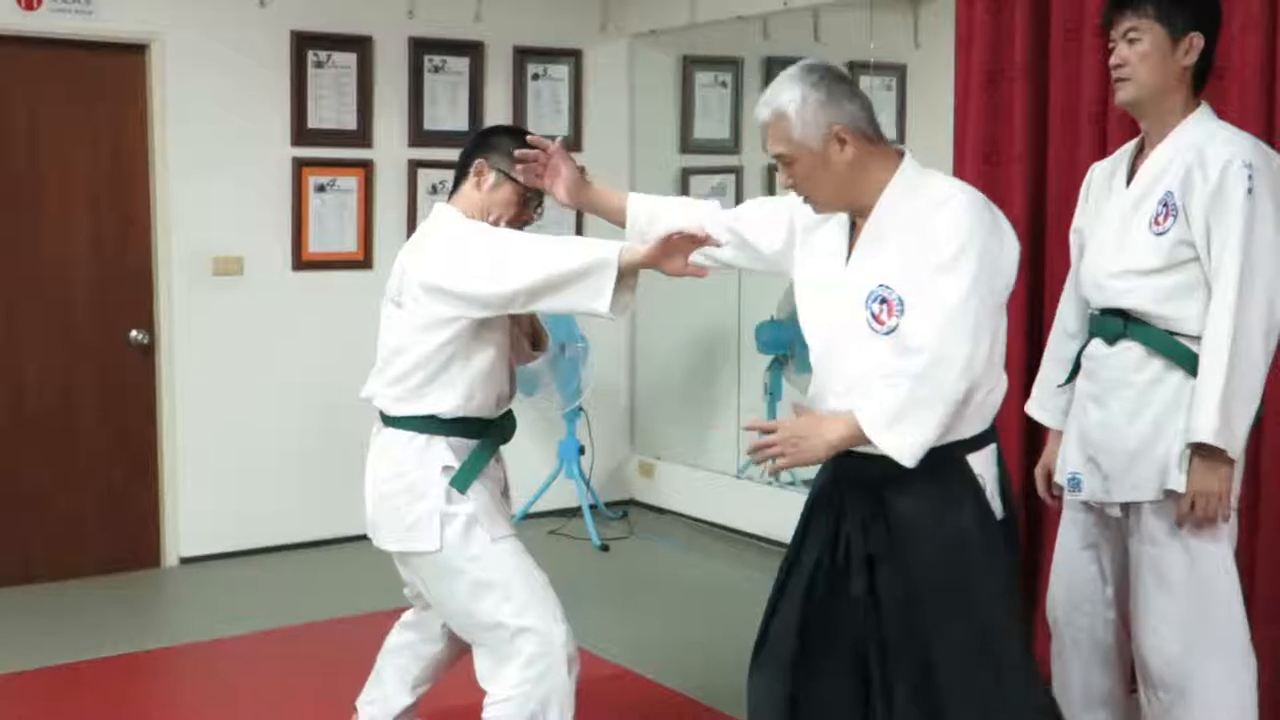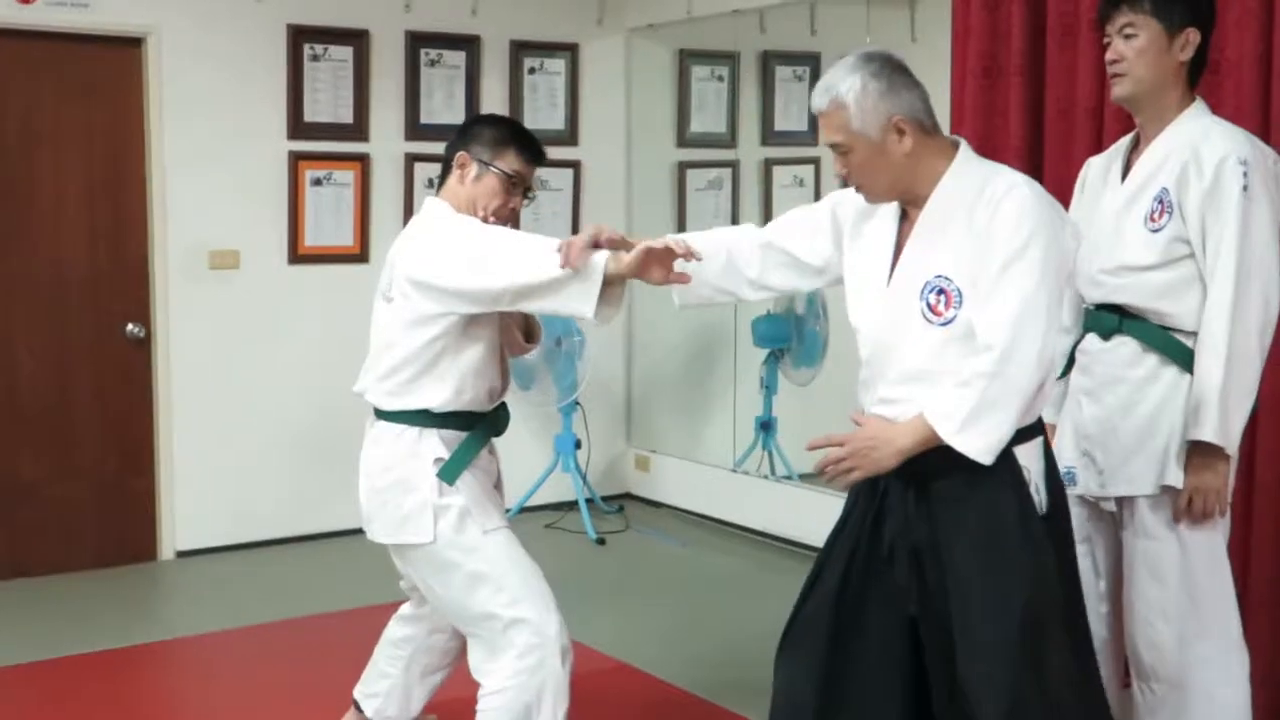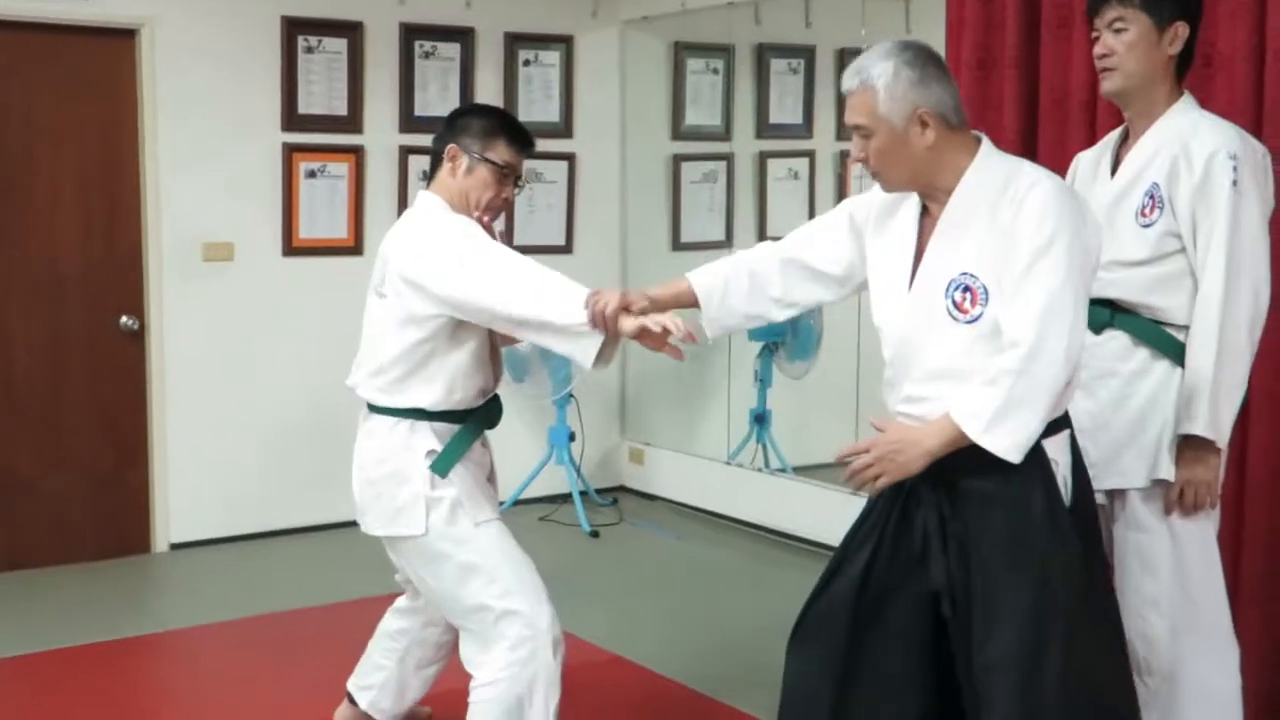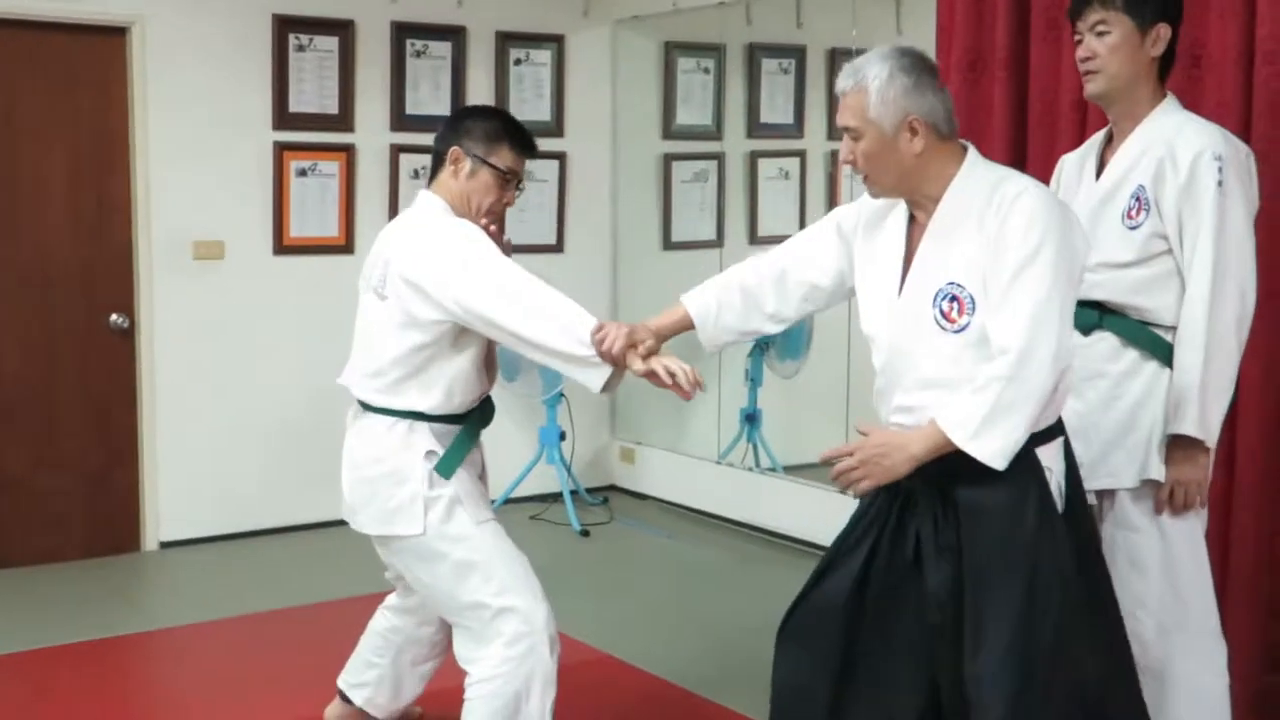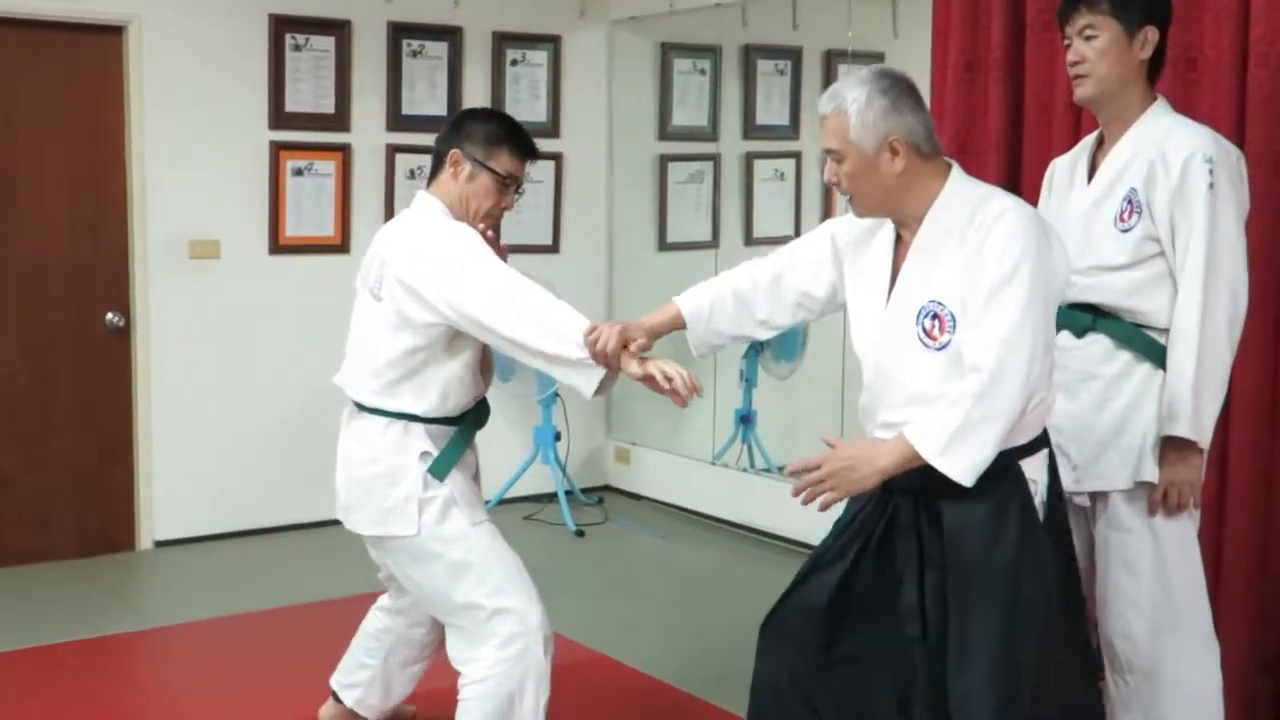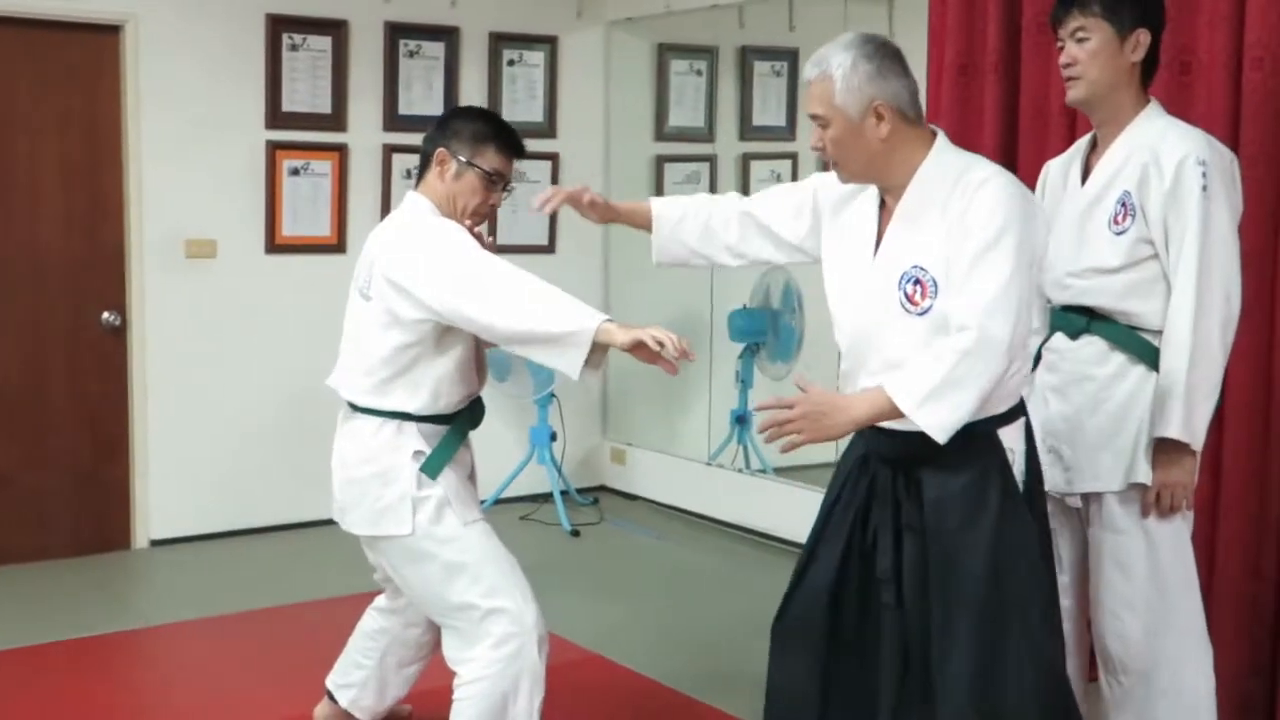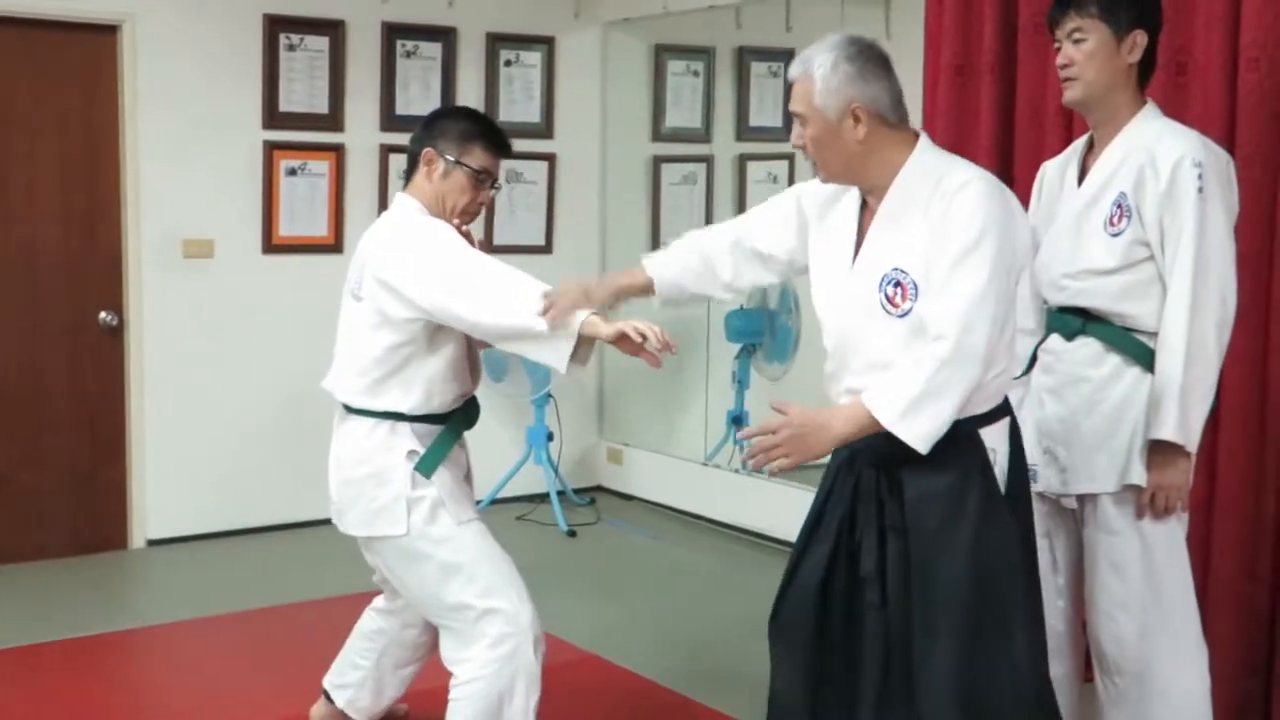
dt=0.2s
person 1, frame 1
right shoulder: (1104, 174)
left wrist: (1214, 446)
right wrist: (1056, 426)
left hip: (1173, 416)
right hip: (1099, 411)
left knee: (1184, 634)
right knee: (1078, 615)
person 1, frame 2
right shoulder: (1099, 170)
left wrist: (1211, 442)
right wrist: (1052, 415)
left hip: (1168, 410)
right hip: (1092, 405)
left knee: (1176, 625)
right knee: (1075, 608)
person 1, frame 3
left shoulder: (1216, 151)
right shoulder: (1089, 164)
left wrist: (1203, 434)
left hip: (1159, 403)
right hip: (1083, 398)
left knee: (1169, 618)
person 1, frame 4
left shoulder: (1201, 153)
right shoulder: (1073, 166)
left elbow: (1219, 298)
left wrist: (1192, 434)
left hip: (1145, 403)
right hip: (1069, 399)
left knee: (1159, 614)
person 1, frame 5
left shoulder: (1191, 155)
right shoulder: (1064, 169)
left elbow: (1212, 300)
left wrist: (1185, 436)
left hip: (1139, 405)
right hip: (1060, 401)
left knee: (1149, 617)
person 1, frame 6
left shoulder: (1185, 158)
right shoulder: (1059, 171)
left elbow: (1205, 303)
left wrist: (1179, 438)
left hip: (1132, 409)
right hip: (1054, 402)
left knee: (1142, 621)
person 1, frame 7
left shoulder: (1182, 160)
right shoulder: (1056, 172)
left elbow: (1201, 303)
left wrist: (1173, 440)
right wrist: (1010, 416)
left hip: (1128, 409)
right hip: (1051, 403)
left knee: (1138, 622)
right knee: (1034, 605)
person 2, frame 1
left shoulder: (958, 218)
right shoulder: (815, 219)
left elbow: (945, 368)
right elbow: (713, 228)
left wrist: (834, 433)
right wrist: (586, 195)
left hip: (941, 492)
right hip: (853, 487)
person 2, frame 2
left shoulder: (1014, 210)
right shoulder: (860, 211)
left elbow: (1013, 363)
right elbow: (757, 253)
left wrist: (904, 438)
left hip: (991, 487)
right hip: (901, 484)
right knee: (832, 656)
person 2, frame 3
left shoulder: (1037, 205)
right shoulder: (881, 209)
left elbow: (1039, 359)
right elbow: (780, 269)
left wrist: (931, 439)
right wrist: (653, 299)
left hip: (1015, 484)
right hip: (922, 481)
right knee: (846, 651)
person 2, frame 4
left shoulder: (1024, 213)
right shoulder: (870, 219)
left elbow: (1026, 367)
right elbow: (773, 281)
left wrist: (914, 444)
right wrist: (651, 329)
left hip: (1008, 490)
right hip: (914, 486)
right knee: (828, 647)
person 2, frame 5
left shoulder: (1006, 231)
right shoulder: (859, 234)
left elbow: (997, 386)
right elbow: (767, 287)
left wrist: (882, 458)
right wrist: (645, 327)
left hip: (992, 503)
right hip: (901, 496)
right knee: (807, 647)
person 2, frame 6
left shoulder: (990, 199)
right shoulder: (841, 197)
left elbow: (979, 346)
right elbow: (739, 220)
left wrist: (855, 409)
right wrist: (615, 212)
left hip: (970, 473)
right hip: (880, 465)
right knee: (823, 638)
person 2, frame 7
left shoulder: (970, 201)
right shoulder: (827, 201)
left elbow: (954, 354)
right elbow: (733, 251)
left wrist: (835, 425)
right wrist: (614, 286)
left hip: (955, 470)
right hip: (868, 466)
right knee: (821, 637)
person 3, frame 1
left shoulder: (453, 250)
right shoulder: (451, 248)
left elbow: (525, 347)
right elbow: (532, 264)
left wrist: (518, 310)
right wrist: (641, 255)
left hip: (430, 470)
right hip: (435, 479)
left knee: (444, 611)
right knee: (536, 644)
person 3, frame 2
left shoulder: (450, 246)
right shoulder: (439, 242)
left elbow: (518, 336)
right elbow: (521, 263)
left wrist: (516, 308)
right wrist: (622, 263)
left hip: (425, 464)
right hip: (429, 472)
left knee: (441, 604)
right knee: (529, 635)
person 3, frame 3
left shoulder: (436, 237)
right shoulder: (433, 238)
left elbow: (507, 321)
right elbow: (517, 286)
right wrist: (617, 318)
left hip: (419, 456)
right hip: (423, 464)
left knee: (437, 597)
right knee: (521, 627)
person 3, frame 4
left shoulder: (417, 234)
right shoulder: (437, 242)
left elbow: (493, 310)
right elbow: (520, 306)
left wrist: (492, 261)
right wrist: (626, 355)
left hip: (401, 455)
right hip: (415, 465)
left knee: (427, 594)
right knee: (517, 624)
person 3, frame 5
left shoulder: (413, 235)
right shoulder: (435, 244)
left elbow: (486, 316)
right elbow: (516, 311)
left wrist: (487, 264)
right wrist: (625, 357)
left hip: (394, 456)
right hip: (408, 467)
left knee: (419, 595)
right knee: (511, 626)
person 3, frame 6
left shoulder: (410, 236)
right shoulder: (422, 242)
left elbow: (477, 316)
right elbow: (503, 300)
left wrist: (476, 263)
right wrist: (613, 332)
left hip: (395, 457)
right hip: (403, 467)
left knee: (416, 596)
right knee: (506, 625)
person 3, frame 7
left shoulder: (404, 239)
right shoulder: (410, 241)
left elbow: (468, 310)
right elbow: (492, 296)
left wrist: (467, 263)
right wrist: (596, 324)
left hip: (394, 458)
right hip: (400, 467)
left knee: (415, 596)
right knee: (502, 625)
